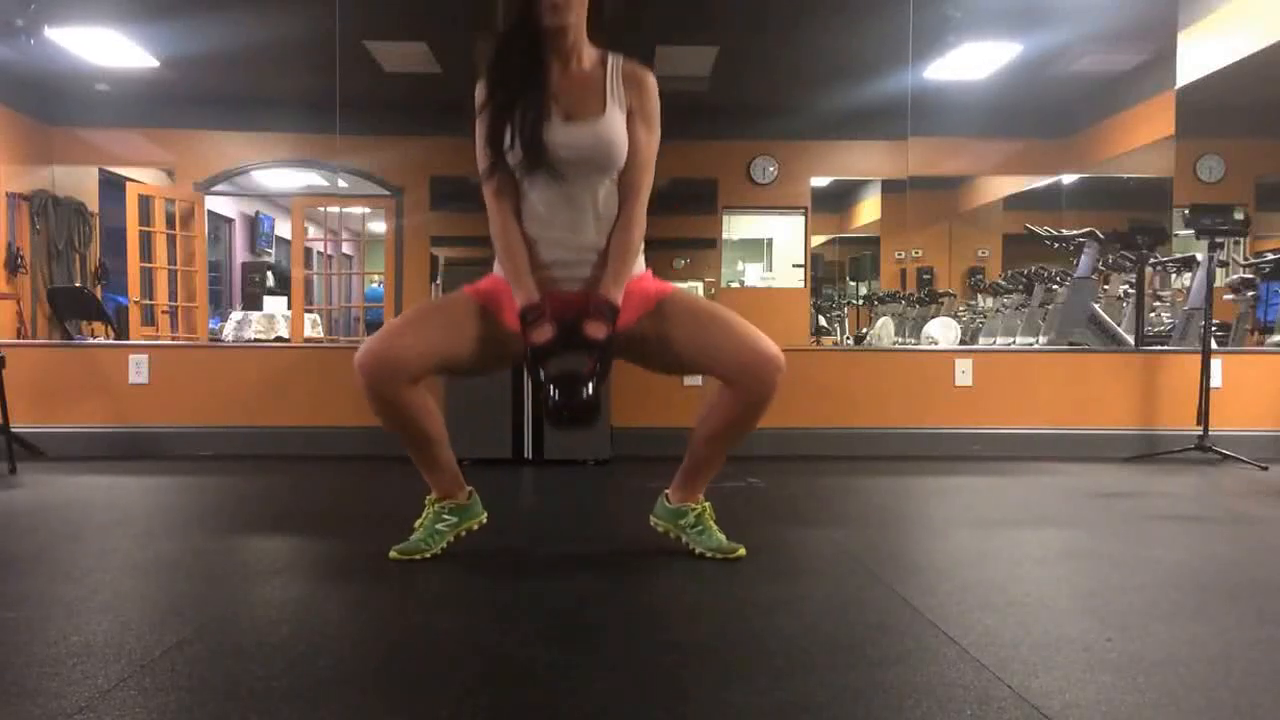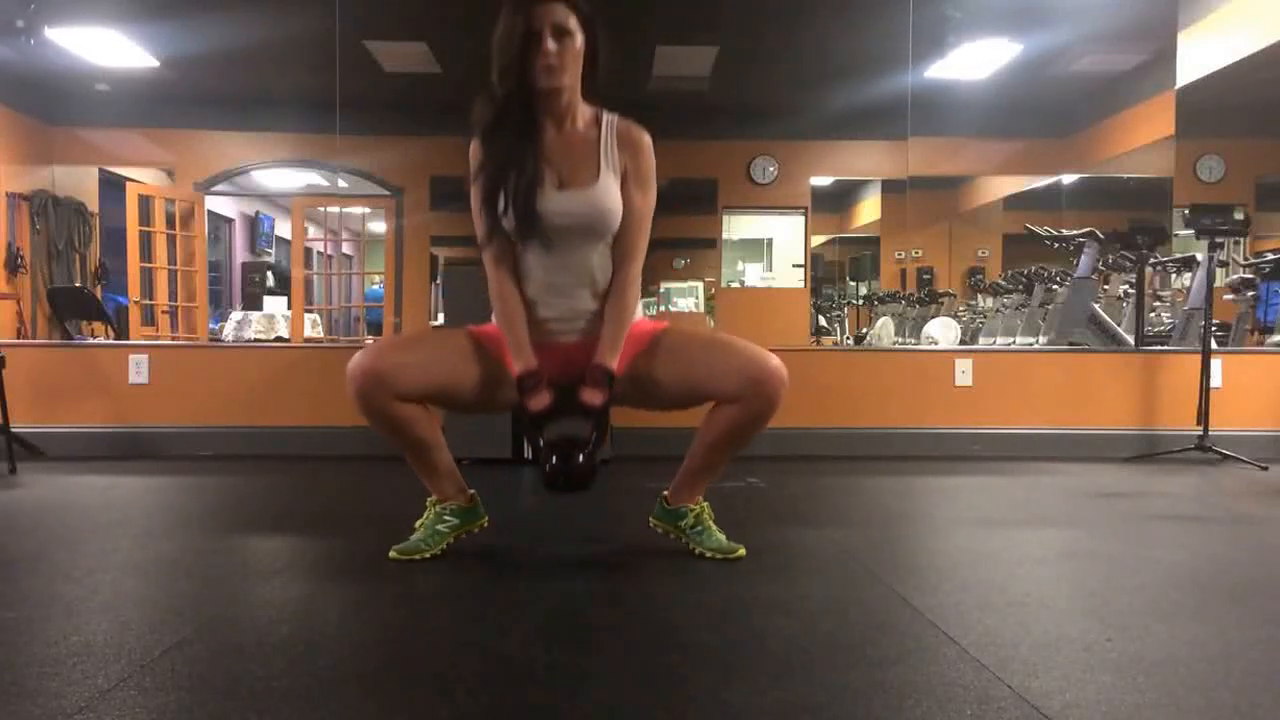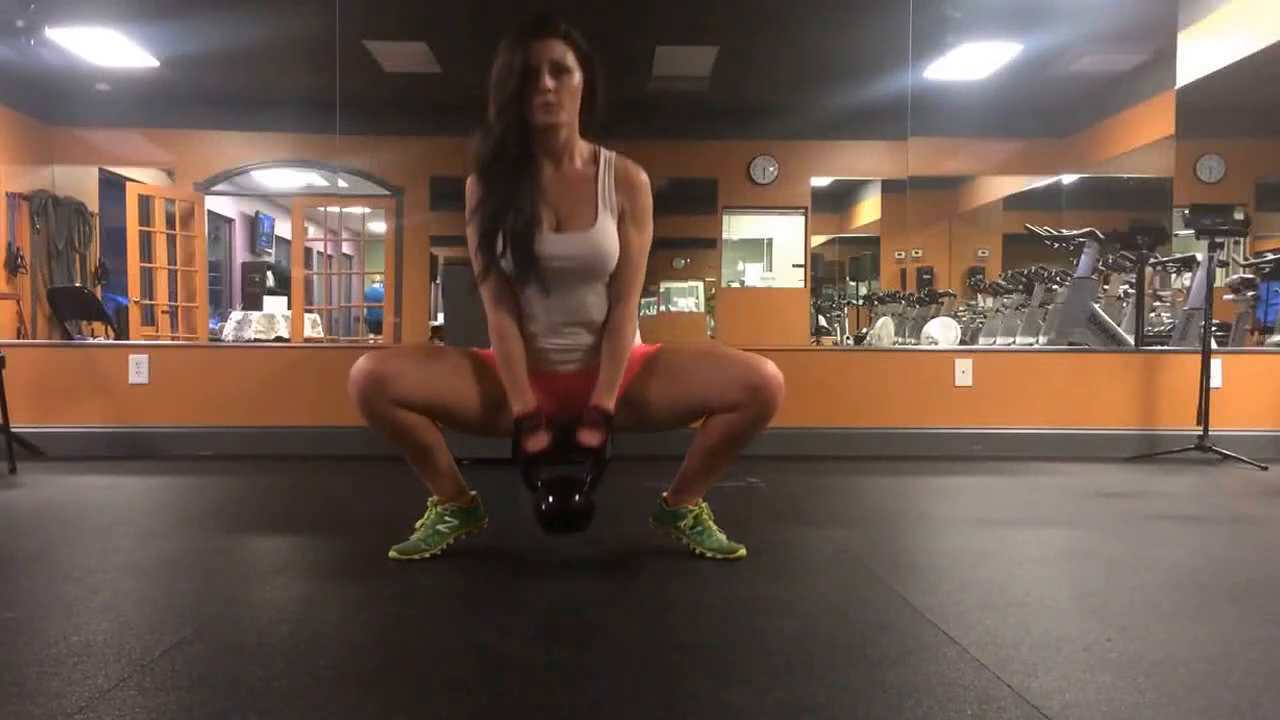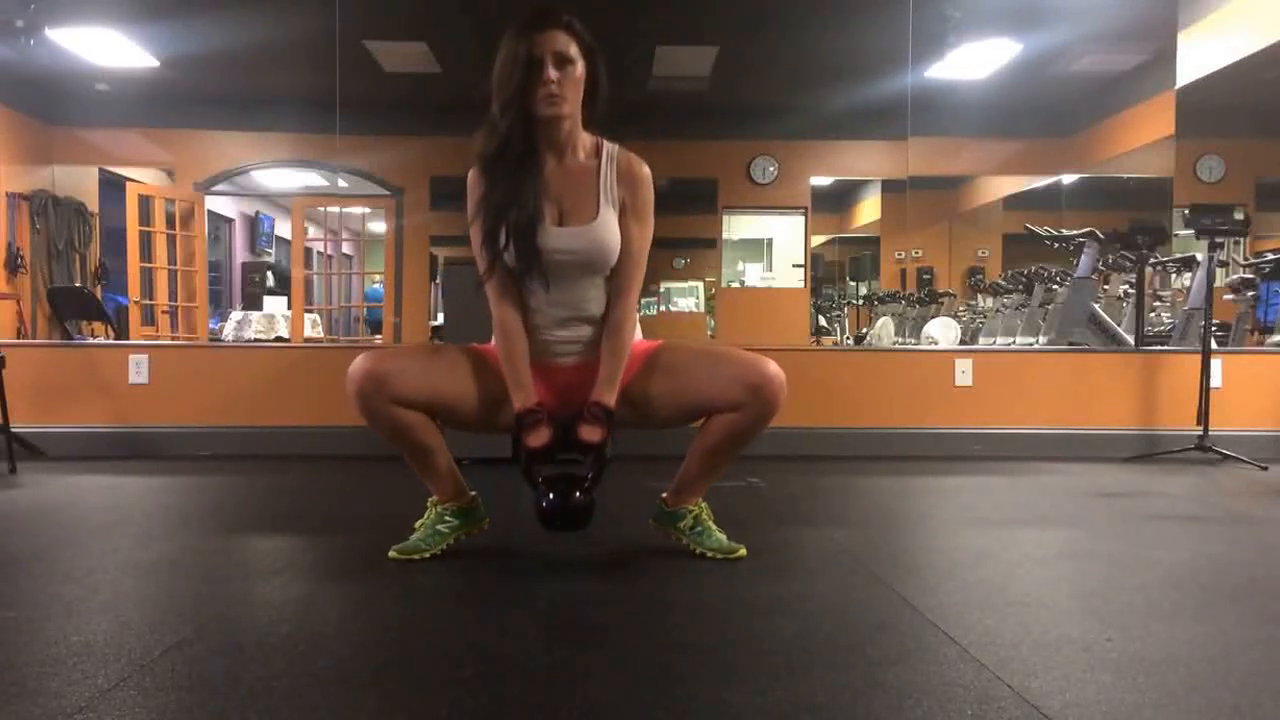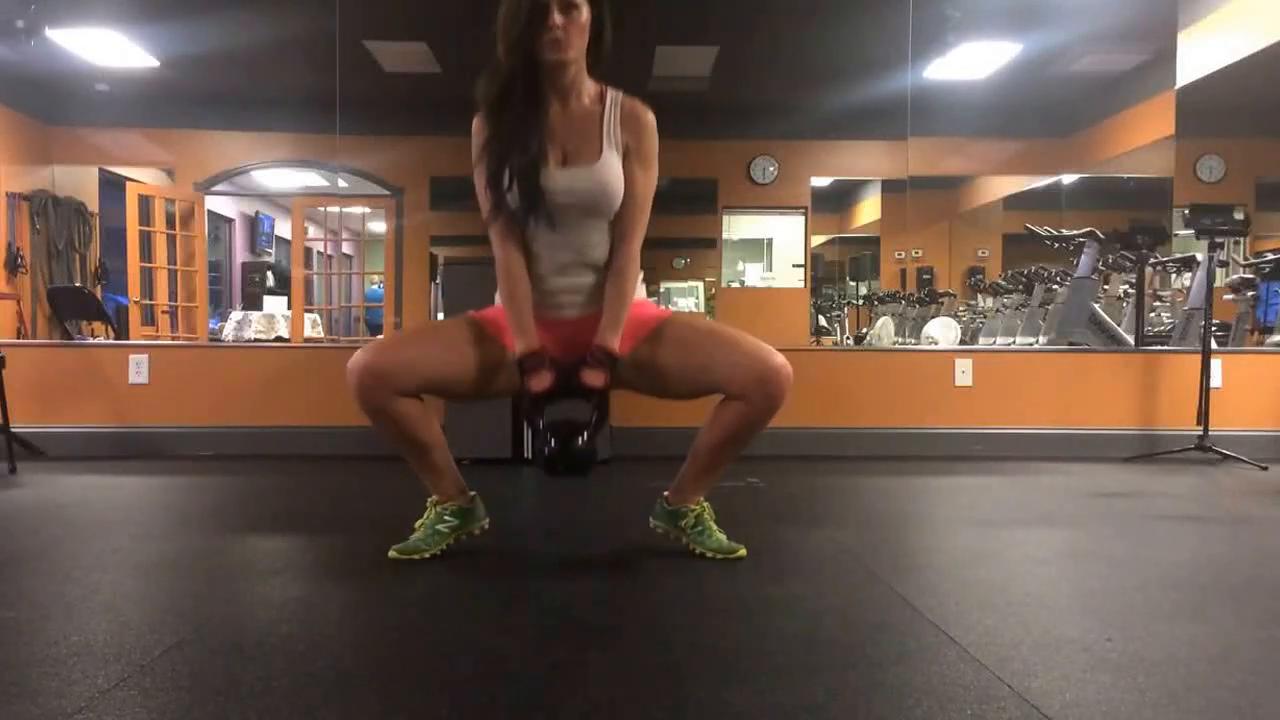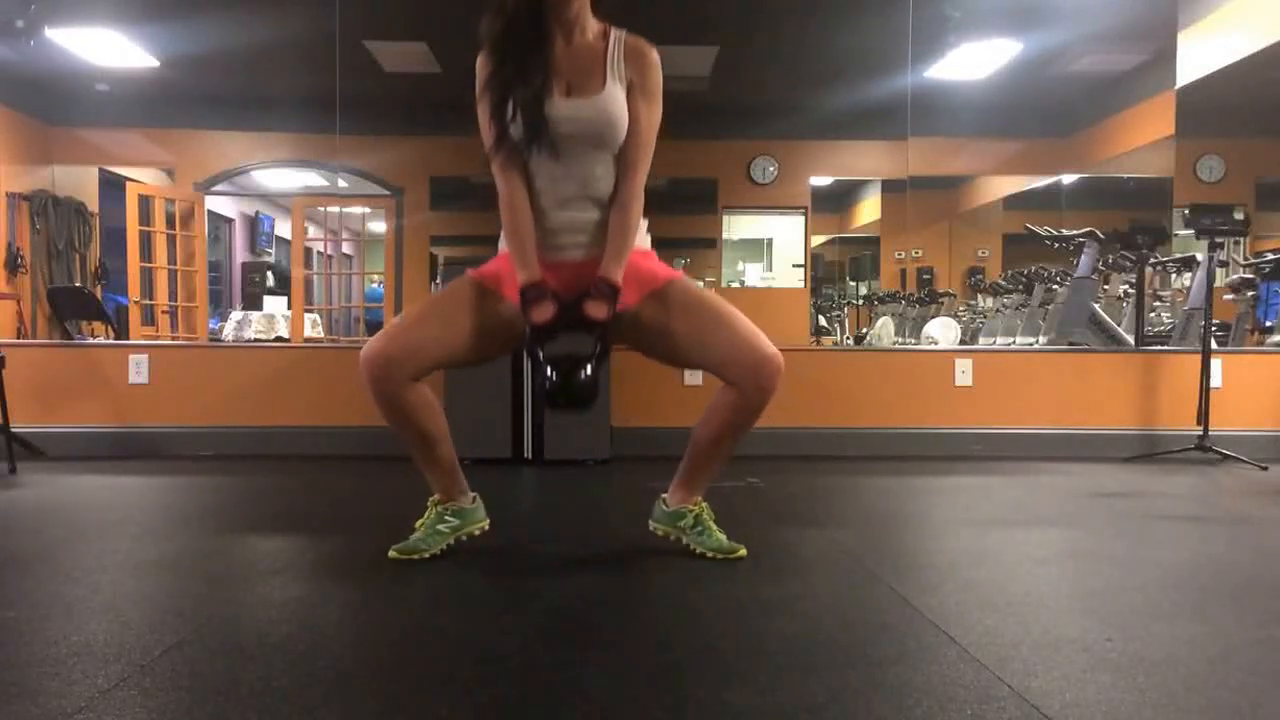
dt=0.2s
person 1, frame 1
left shoulder: (633, 85)
right shoulder: (496, 89)
left elbow: (632, 209)
right elbow: (501, 207)
left wrist: (606, 306)
right wrist: (531, 308)
left hip: (620, 296)
right hip: (520, 299)
left knee: (761, 365)
right knee: (379, 362)
left ankle: (683, 502)
right ankle: (452, 500)
person 1, frame 2
left shoulder: (628, 144)
right shoulder: (491, 148)
left elbow: (628, 270)
right elbow: (499, 268)
left wrist: (602, 372)
right wrist: (528, 375)
left hip: (616, 345)
right hip: (521, 349)
left knee: (765, 379)
right knee: (369, 374)
left ankle: (682, 504)
right ankle: (454, 503)
person 1, frame 3
left shoulder: (625, 180)
right shoulder: (488, 182)
left elbow: (625, 305)
right elbow: (498, 306)
left wrist: (600, 412)
right wrist: (526, 414)
left hip: (611, 371)
right hip: (520, 374)
left knee: (763, 385)
right knee: (370, 379)
left ankle: (681, 505)
right ankle: (454, 504)
person 1, frame 4
left shoulder: (627, 173)
right shoulder: (490, 176)
left elbow: (625, 301)
right elbow: (502, 299)
left wrist: (598, 409)
right wrist: (528, 411)
left hip: (613, 364)
right hip: (521, 368)
left knee: (764, 385)
right knee: (369, 378)
left ankle: (681, 506)
right ankle: (454, 505)
person 1, frame 5
left shoulder: (632, 119)
right shoulder: (493, 124)
left elbow: (629, 240)
right elbow: (506, 241)
left wrist: (603, 354)
right wrist: (530, 357)
left hip: (617, 317)
right hip: (522, 320)
left knee: (769, 376)
right knee: (370, 372)
left ankle: (682, 505)
right ankle: (455, 504)
person 1, frame 6
left shoulder: (636, 56)
right shoulder: (497, 60)
left elbow: (633, 175)
right elbow: (509, 175)
left wrist: (606, 286)
right wrist: (533, 287)
left hip: (622, 262)
right hip: (526, 261)
left knee: (761, 366)
right knee: (383, 360)
left ankle: (681, 504)
right ankle: (456, 503)
